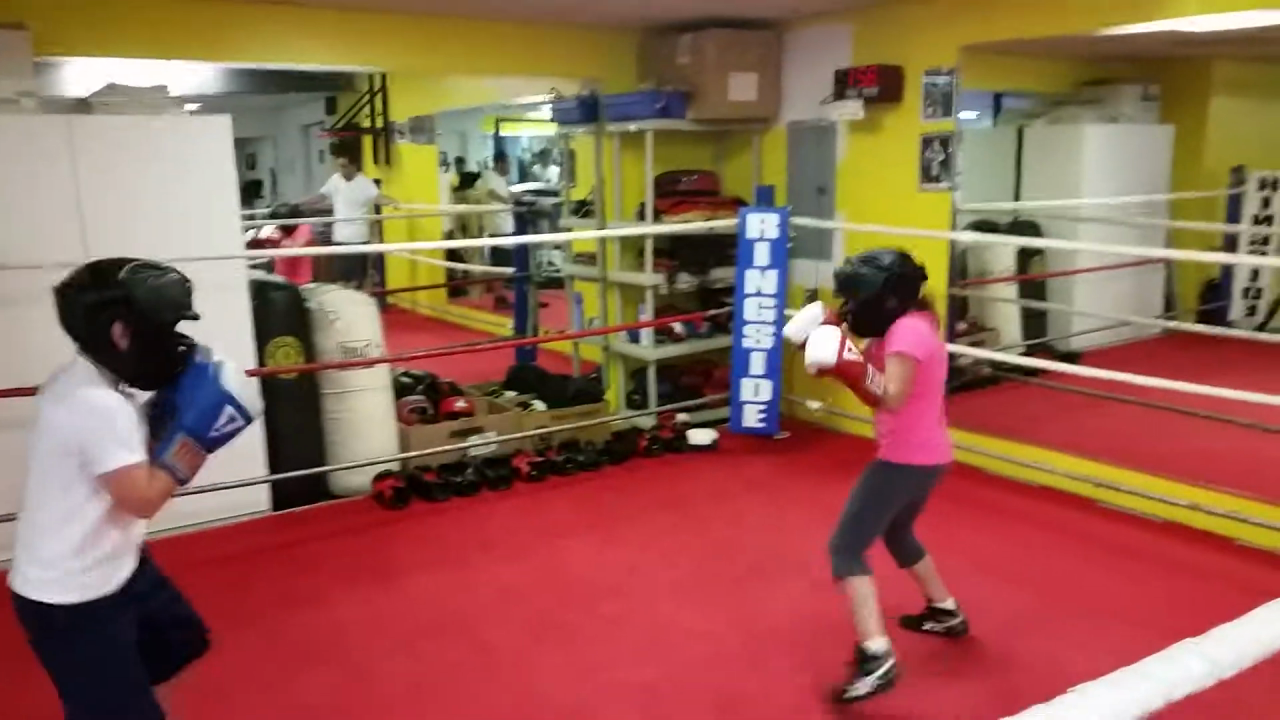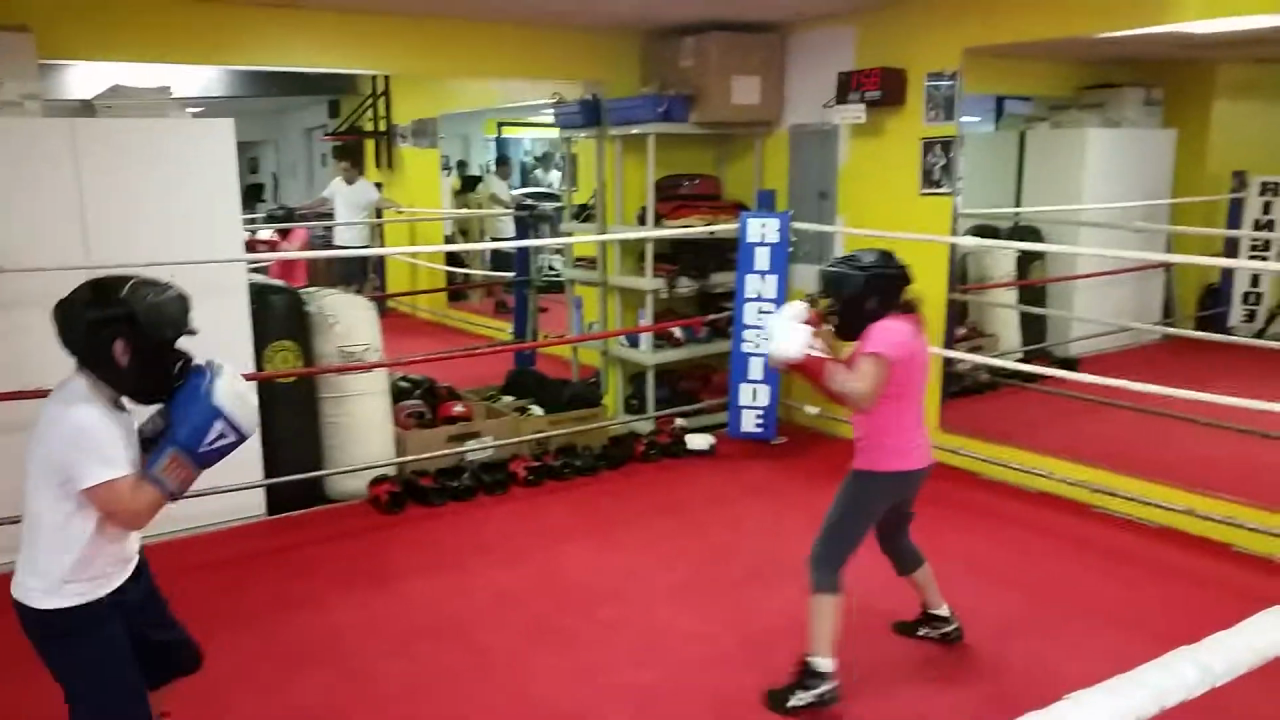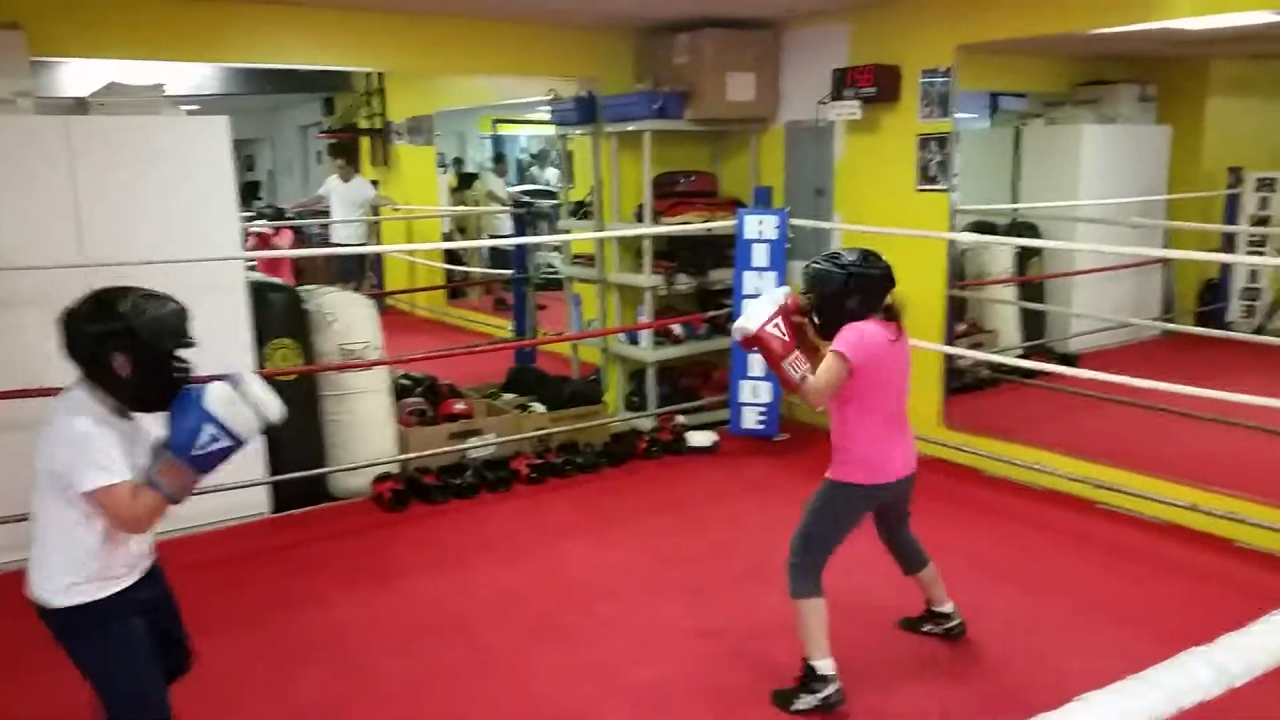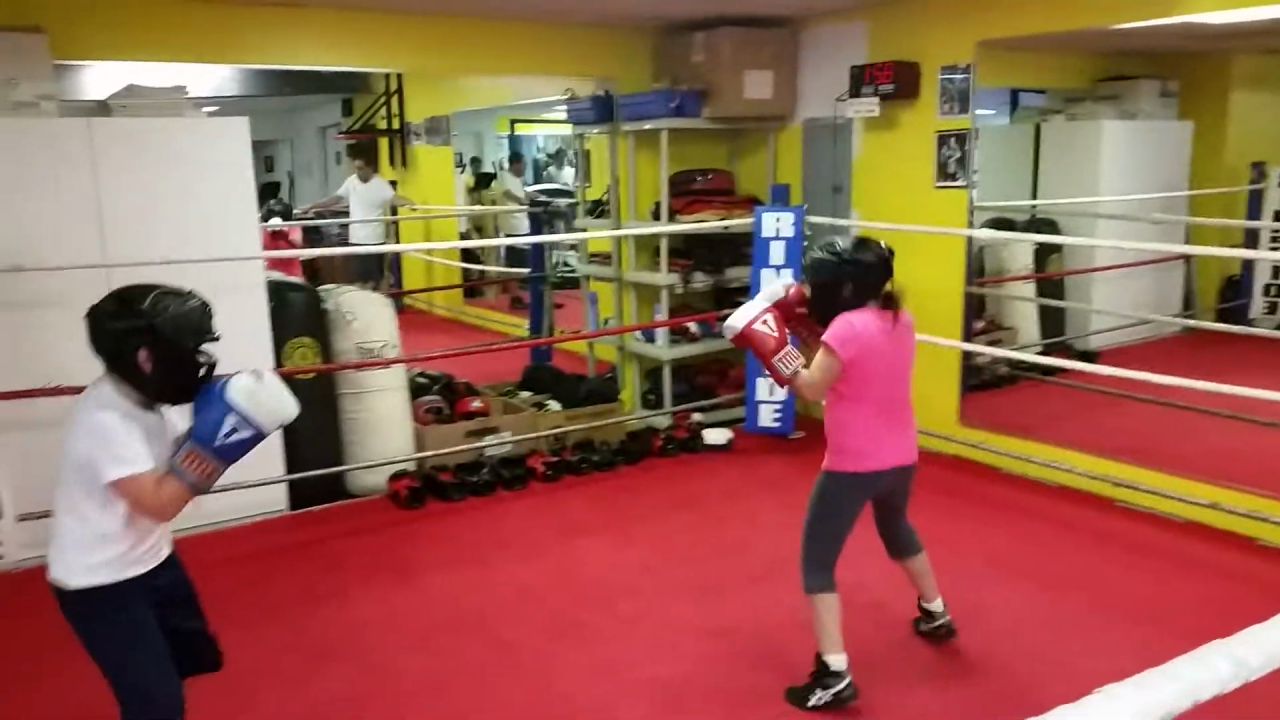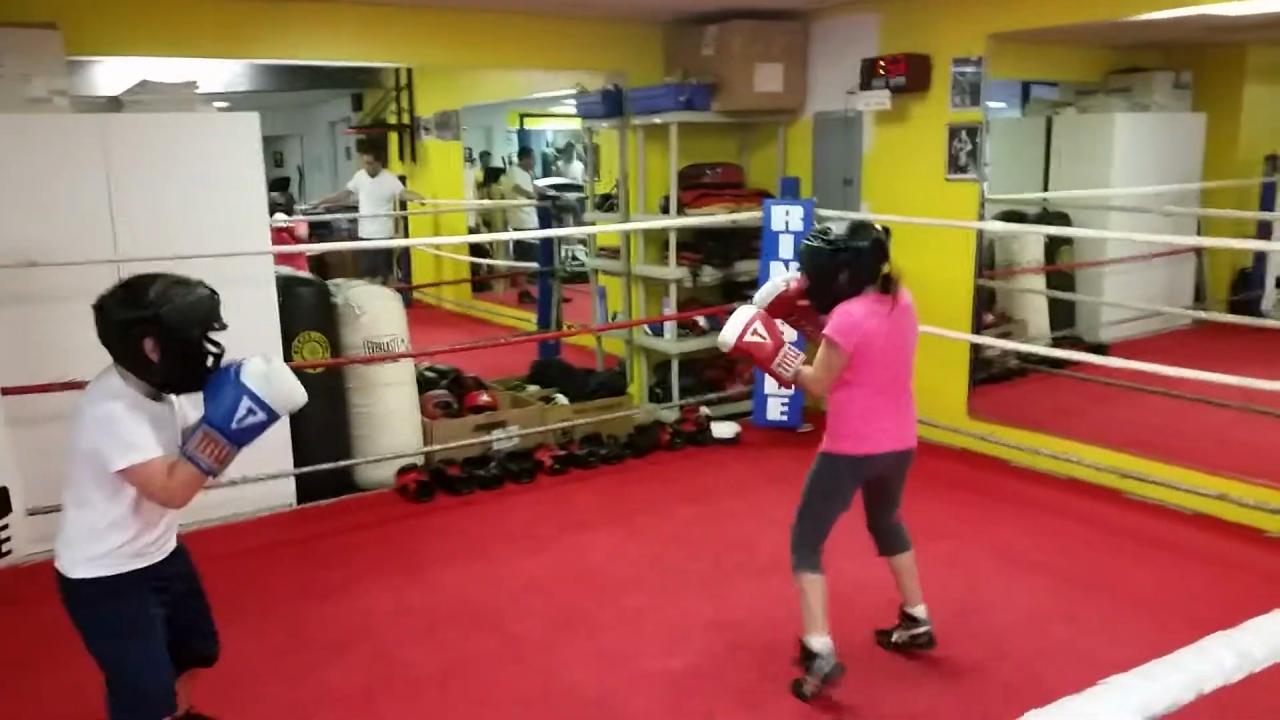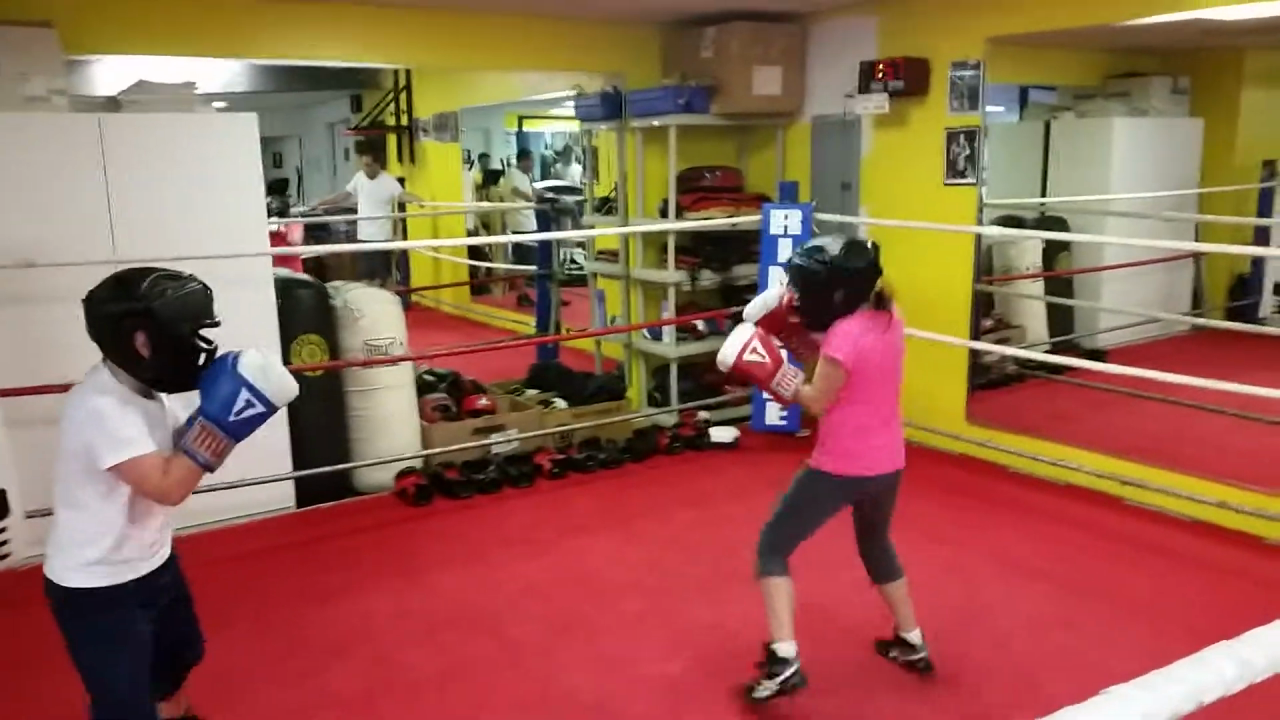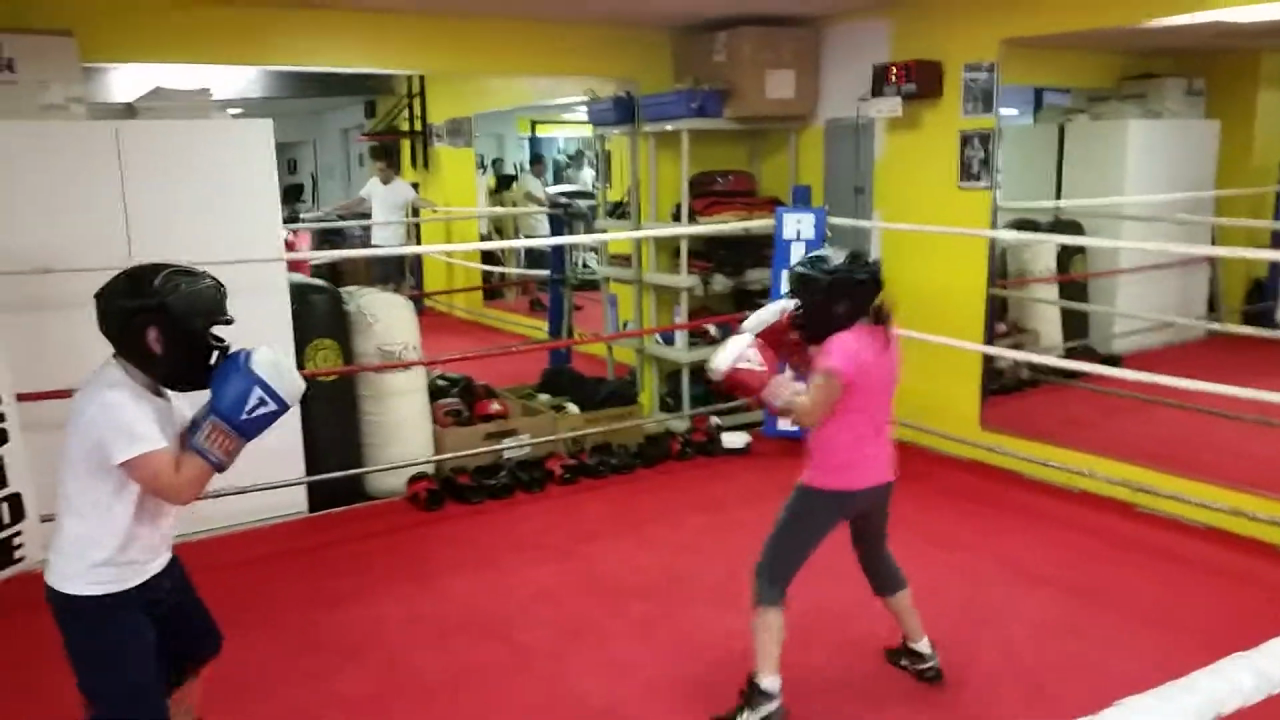
dt=0.1s
person 1, frame 1
left shoulder: (908, 331)
right shoulder: (904, 326)
left elbow: (891, 399)
right elbow: (868, 372)
left wrist: (849, 368)
right wrist: (828, 342)
left hip: (907, 457)
right hip: (925, 456)
left knee: (846, 547)
right knee: (895, 533)
left ankle: (875, 657)
right ankle: (945, 611)
person 1, frame 2
left shoulder: (883, 332)
right shoulder: (903, 325)
left elbow: (861, 395)
right elbow: (847, 375)
left wrist: (817, 364)
right wrist: (814, 341)
left hip: (882, 466)
right hip: (913, 461)
left knee: (825, 558)
right knee: (894, 538)
left ankle: (817, 677)
right ankle: (940, 617)
person 1, frame 3
left shoulder: (856, 335)
right shoulder: (889, 329)
left elbow: (816, 394)
right elbow: (831, 375)
left wrist: (778, 350)
right wrist: (797, 332)
left hip: (858, 474)
right hip: (900, 466)
left knee: (803, 562)
right knee: (898, 536)
left ankle: (821, 678)
right ankle: (944, 613)
person 1, frame 4
left shoulder: (849, 327)
right shoulder: (898, 319)
left elbow: (813, 389)
left wrist: (771, 347)
right wrist: (800, 323)
left hip: (854, 464)
right hip: (901, 456)
left knee: (817, 561)
right knee: (896, 526)
left ankle: (834, 675)
right ankle: (934, 612)
person 1, frame 5
left shoulder: (848, 315)
right shoulder: (900, 301)
left elbow: (818, 382)
left wrist: (769, 353)
right wrist: (804, 316)
left hip: (852, 447)
right hip: (900, 442)
left knee: (806, 540)
right knee: (885, 522)
left ankle: (820, 652)
right ankle: (916, 620)
person 1, frame 6
left shoulder: (845, 334)
right shoulder: (887, 318)
left elbow: (816, 402)
left wrist: (769, 371)
right wrist: (792, 331)
left hip: (839, 468)
right hip: (887, 464)
left knee: (772, 546)
right knee: (876, 547)
left ankle: (783, 659)
right ankle: (911, 642)
person 1, frame 7
left shoulder: (843, 347)
right shoulder: (881, 334)
left elbow: (810, 414)
left wrist: (762, 380)
right wrist: (791, 347)
left hip: (831, 482)
right hip: (877, 477)
left knee: (771, 575)
right knee: (876, 558)
right ankle: (920, 651)
person 2, frame 1
left shoulder: (88, 383)
right shoulder: (96, 405)
left elbow: (133, 459)
right elbow: (144, 498)
left wrist: (172, 407)
right wrist: (196, 428)
left hip: (110, 573)
right hip: (69, 598)
left knee: (182, 640)
person 2, frame 2
left shoulder: (97, 397)
right shoulder: (80, 420)
left elbow: (133, 464)
right elbow: (129, 511)
left wrist: (172, 420)
right wrist: (191, 437)
left hip: (117, 575)
right hip: (70, 602)
left knee: (173, 659)
person 2, frame 3
left shoulder: (111, 406)
right shoulder: (81, 429)
left elbow: (144, 467)
right elbow: (135, 515)
left wrist: (198, 428)
right wrist: (192, 447)
left hip: (130, 576)
right hip: (86, 600)
left knee: (166, 664)
person 2, frame 4
left shoulder: (146, 398)
right shoulder: (105, 420)
left elbow: (176, 458)
right elbow: (160, 502)
left wrist: (225, 416)
right wrist: (215, 436)
left hip: (152, 564)
right hip: (99, 587)
left knee: (194, 656)
person 2, frame 5
left shoulder: (155, 389)
right shoulder: (112, 410)
left elbow: (186, 447)
right elbow: (172, 490)
left wrist: (237, 403)
right wrist: (226, 422)
left hip: (158, 556)
right hip: (104, 578)
left knee: (192, 650)
person 2, frame 6
left shoulder: (141, 388)
right shoulder: (102, 408)
left elbow: (174, 449)
right elbow: (168, 487)
left wrist: (220, 405)
right wrist: (222, 417)
left hip: (149, 564)
right hip: (96, 587)
left knee: (178, 658)
person 2, frame 7
left shoulder: (148, 385)
right shoulder: (112, 403)
left elbow: (180, 449)
right elbow: (178, 485)
left wrist: (227, 403)
right wrist: (232, 415)
left hip: (151, 567)
right hip: (100, 590)
left knee: (193, 652)
